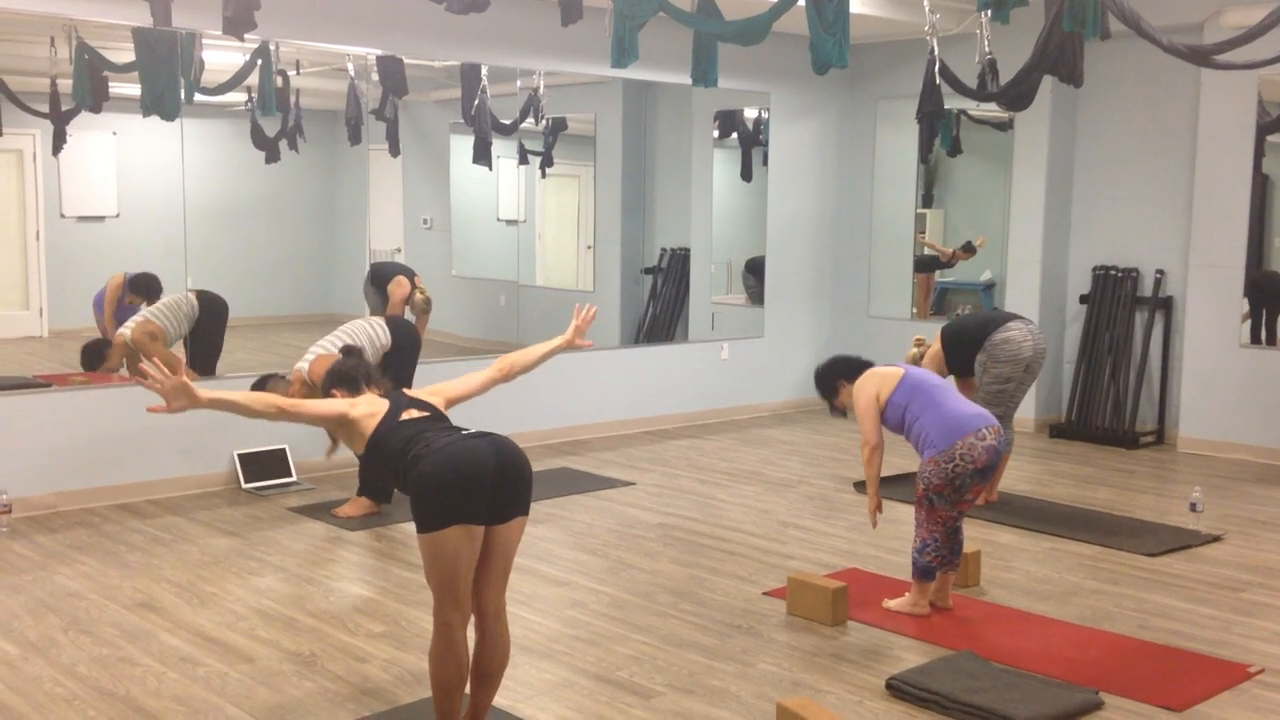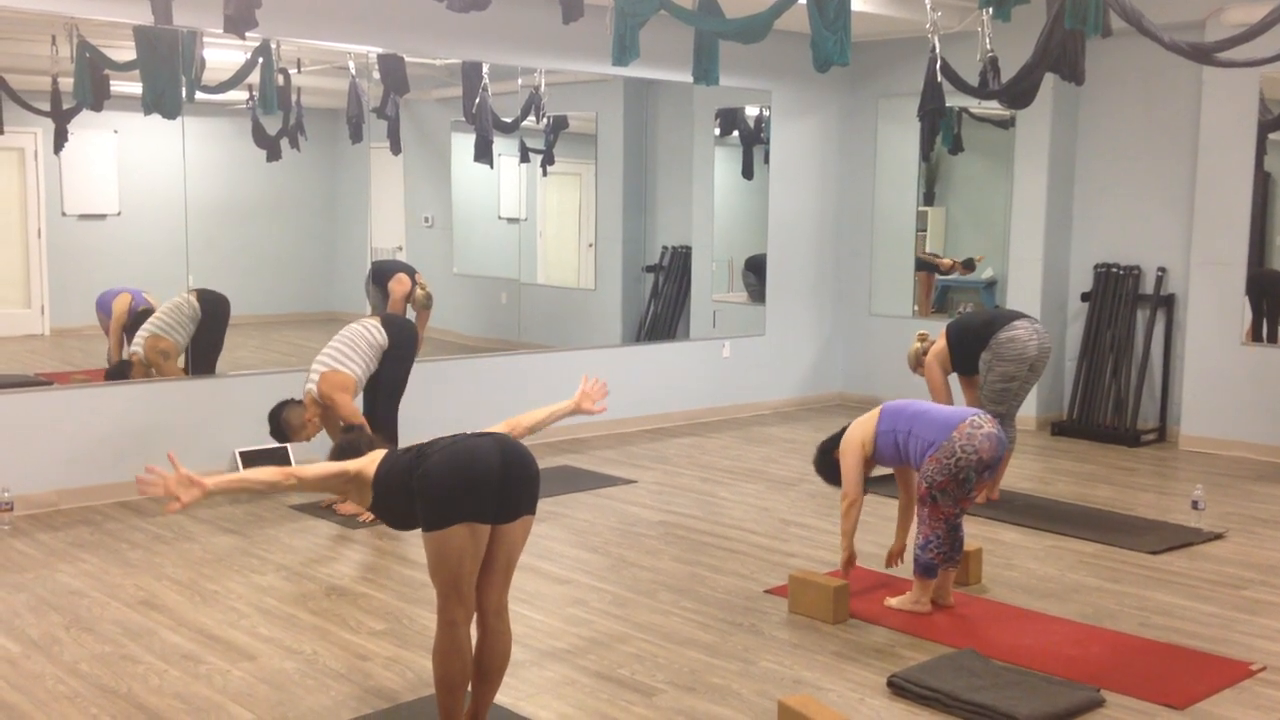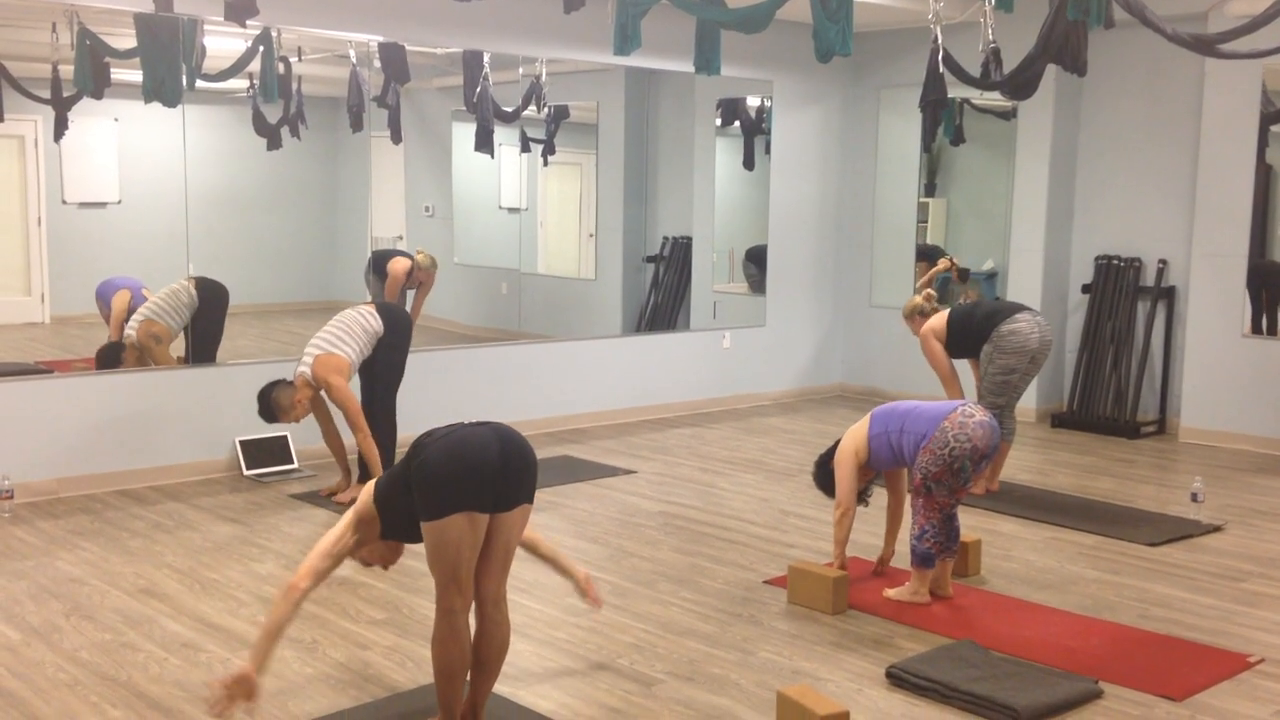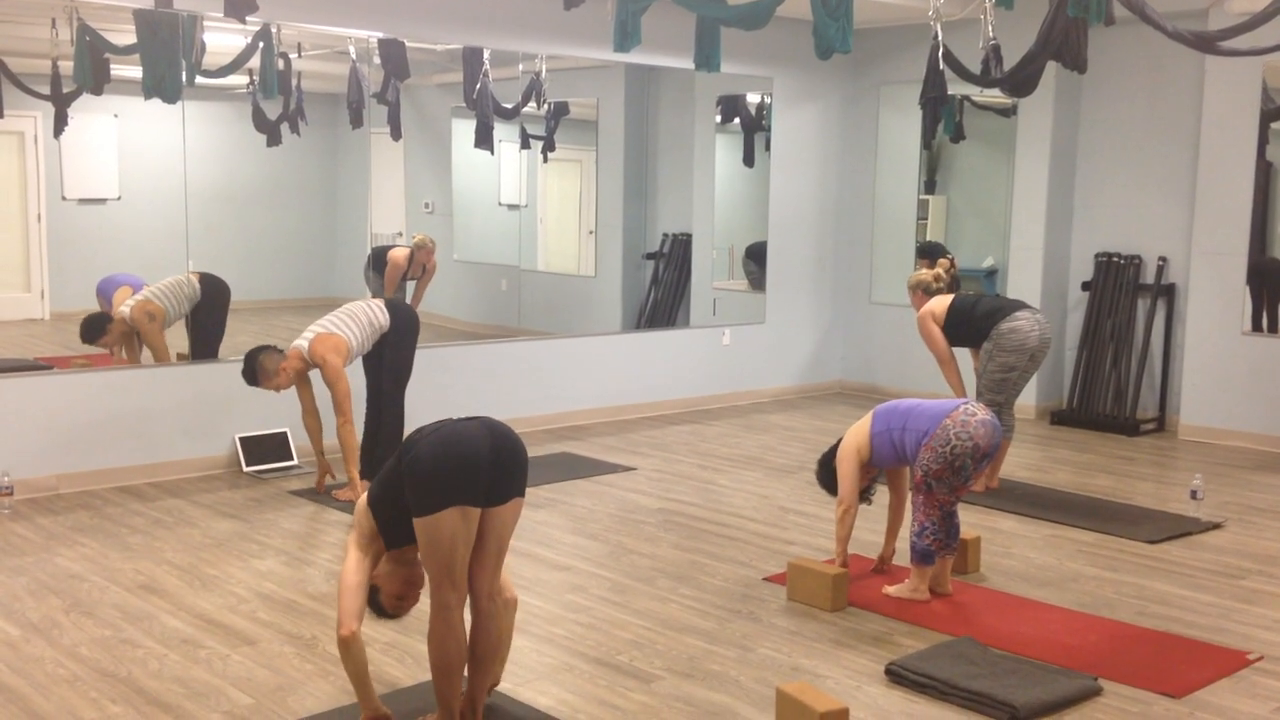
dt=0.7s
person 1, frame 1
left shoulder: (348, 410)
right shoulder: (426, 396)
left elbow: (282, 408)
right elbow: (502, 369)
left wrist: (201, 399)
right wrist: (565, 341)
left hip: (448, 475)
right hip: (508, 458)
left knee: (451, 620)
right knee: (491, 610)
person 1, frame 2
left shoulder: (355, 472)
right shoulder: (419, 454)
left elbow: (287, 477)
right elbow: (512, 426)
left wrist: (206, 486)
right wrist: (574, 406)
left hip: (455, 478)
right hip: (515, 461)
left knee: (455, 617)
right knee: (493, 610)
person 1, frame 3
left shoulder: (363, 521)
left elbow: (299, 586)
right elbow: (523, 536)
left wrist: (254, 667)
right wrist: (573, 572)
left hip: (451, 462)
right hip: (514, 447)
left knee: (453, 607)
right knee: (492, 599)
person 1, frame 4
left shoulder: (367, 541)
left elbow: (348, 631)
right elbow: (507, 597)
right wrist: (495, 673)
left hip: (443, 460)
right hip: (507, 444)
left knee: (448, 604)
right knee: (486, 594)
person 2, frame 1
left shoulder: (863, 386)
right shoulder: (897, 376)
left elbow: (872, 445)
left wrist: (873, 494)
right wrist: (927, 488)
left hip: (956, 448)
right hip: (992, 436)
left knee: (930, 525)
right knee: (950, 522)
left ankle: (918, 600)
right ankle: (941, 594)
person 2, frame 2
left shoulder: (853, 439)
right shoulder: (889, 434)
left elbow: (851, 498)
right elbow: (908, 492)
left wrist: (847, 548)
right wrist: (899, 541)
left hip: (959, 444)
left knee: (932, 520)
right knee: (949, 517)
left ankle: (919, 599)
right ankle: (942, 592)
person 2, frame 3
left shoulder: (849, 447)
right shoulder: (883, 446)
left elbow: (845, 508)
right elbow: (896, 498)
left wrist: (839, 556)
right wrist: (888, 548)
left hip: (953, 434)
left knee: (925, 510)
right knee: (945, 507)
left ankle: (918, 590)
right ankle: (941, 583)
person 2, frame 4
left shoulder: (850, 446)
right shoulder: (885, 442)
left elbow: (846, 506)
right elbow: (898, 497)
left wrist: (840, 553)
right wrist: (888, 547)
left hip: (955, 432)
left knee: (926, 505)
right knee: (944, 504)
left ankle: (917, 587)
right ankle: (940, 580)
person 3, frame 1
left shoulder: (930, 362)
right shoulder: (955, 352)
left hip: (1005, 344)
right hip: (1034, 337)
right knee: (1003, 422)
right ankle: (990, 490)
person 3, frame 2
left shoulder: (934, 359)
right shoulder: (959, 348)
right elbow: (975, 406)
left hip: (1010, 343)
right hip: (1039, 337)
right knee: (1005, 419)
right ankle: (992, 487)
person 3, frame 3
left shoulder: (928, 331)
right shoulder: (958, 320)
left elbow: (950, 380)
right elbow: (982, 375)
left hip: (1011, 335)
left knee: (988, 411)
right knee: (1004, 411)
left ankle: (976, 481)
right ankle: (992, 479)
person 3, frame 4
left shoulder: (926, 314)
right shoulder: (959, 305)
left elbow: (947, 362)
right elbow: (979, 355)
left hip: (1011, 332)
right hip: (1039, 325)
left knee: (986, 408)
right knee: (1003, 407)
left ankle: (975, 478)
right ankle: (991, 476)
person 4, frame 1
left shoulder: (320, 374)
right shoulder: (298, 380)
left hip: (400, 338)
right hip: (381, 336)
left ankle: (372, 498)
right ankle: (369, 493)
person 4, frame 2
left shoulder: (332, 396)
right shoulder: (313, 401)
left hip: (398, 336)
right hip: (375, 333)
left knee: (383, 416)
right knee: (373, 415)
person 4, frame 3
left shoulder: (329, 379)
right shoulder: (302, 383)
left elbow: (362, 433)
right elbow: (328, 430)
right wrist: (346, 476)
left hip: (392, 324)
right hip: (366, 320)
left knee: (381, 406)
right knee: (370, 405)
right ankle: (366, 480)
person 4, frame 4
left shoulder: (325, 358)
right shoulder: (294, 358)
left elbow: (345, 419)
right elbow: (309, 413)
left wrist: (352, 474)
right wrist: (321, 460)
left hip: (398, 322)
right hip: (377, 325)
left knee: (390, 403)
right knee: (374, 403)
right ankle: (370, 476)
